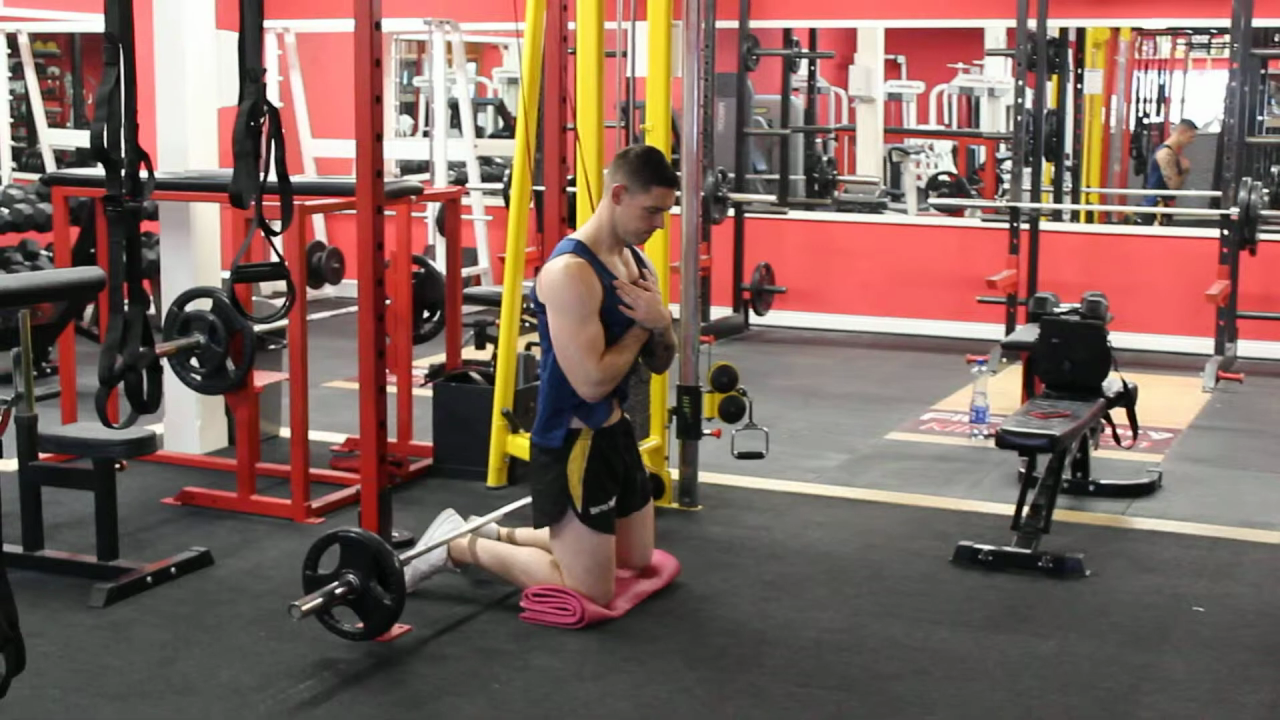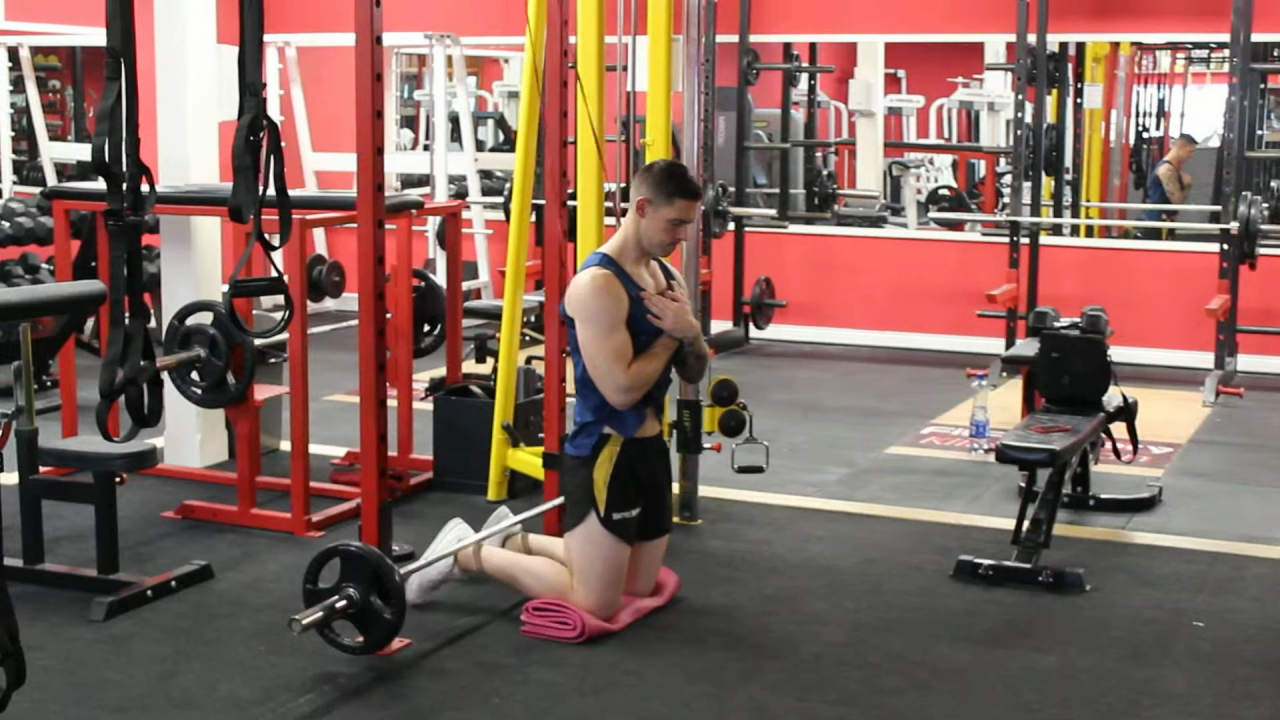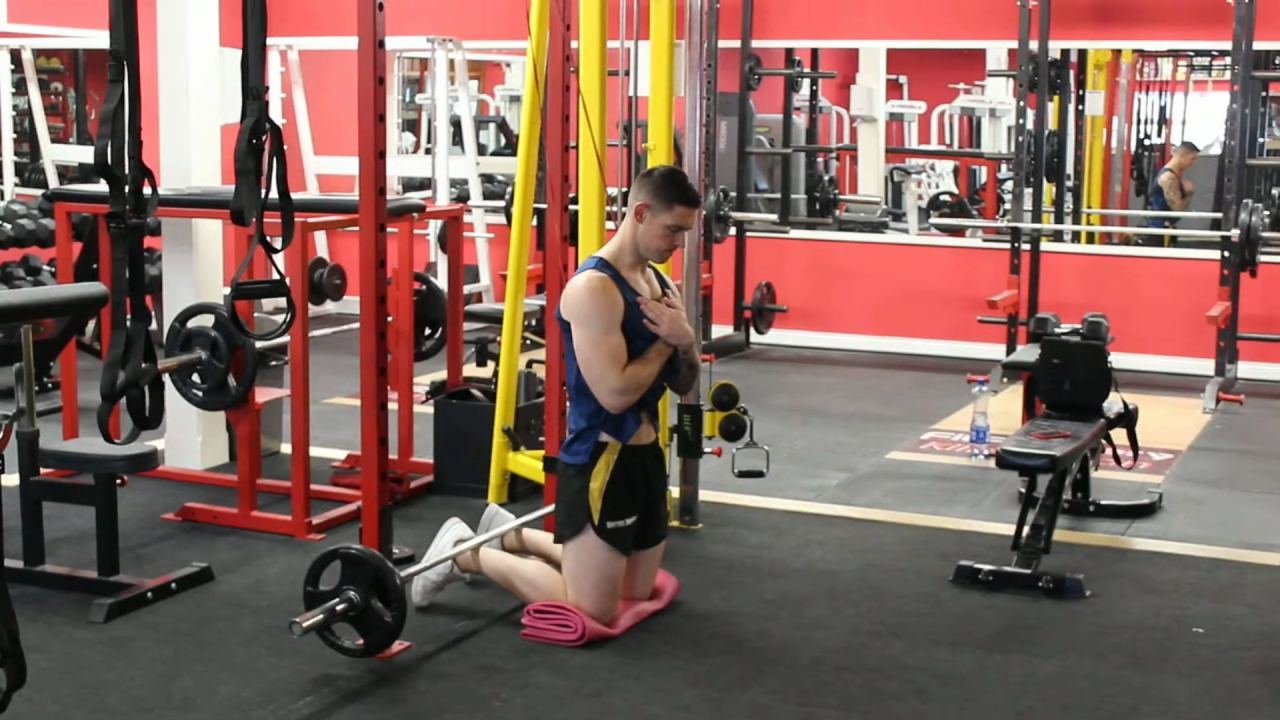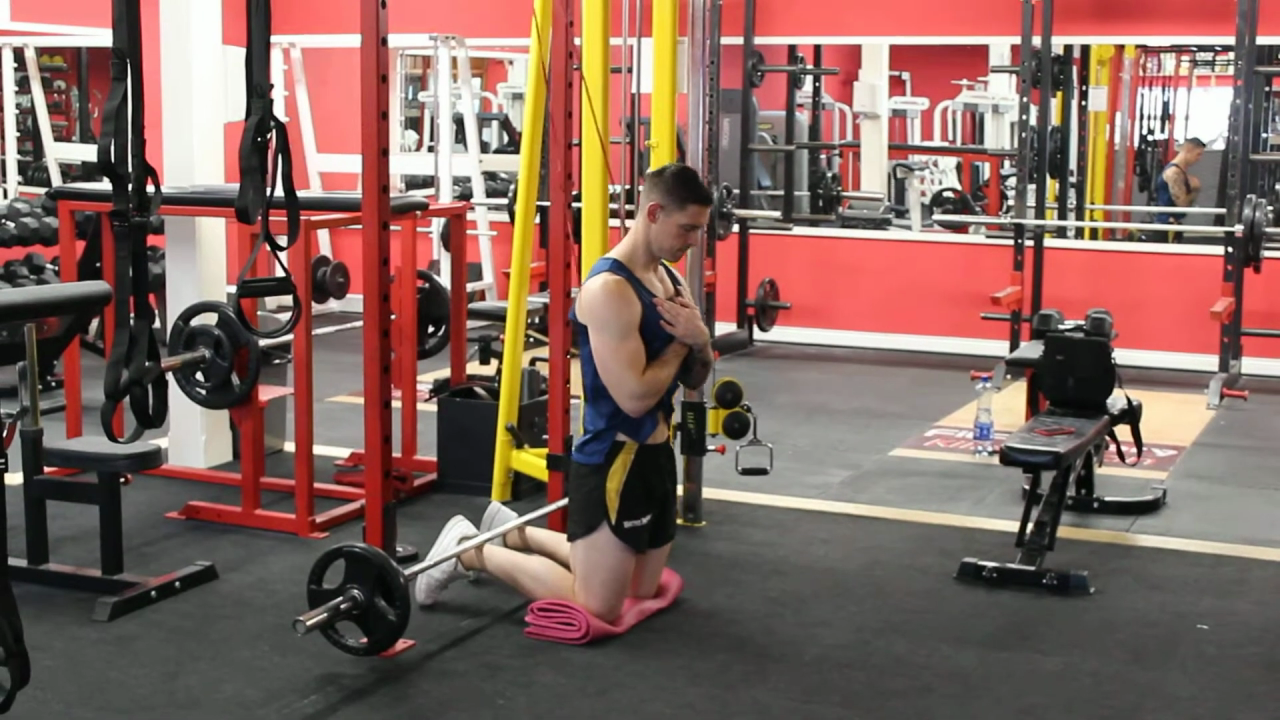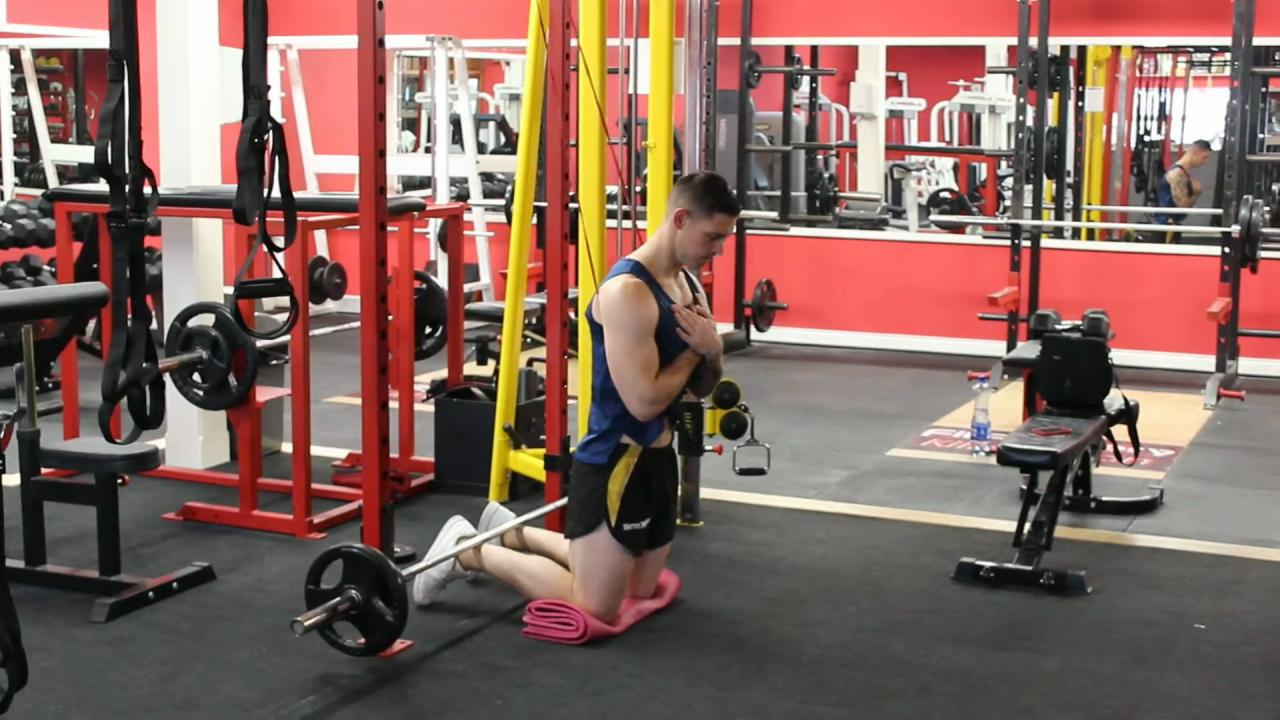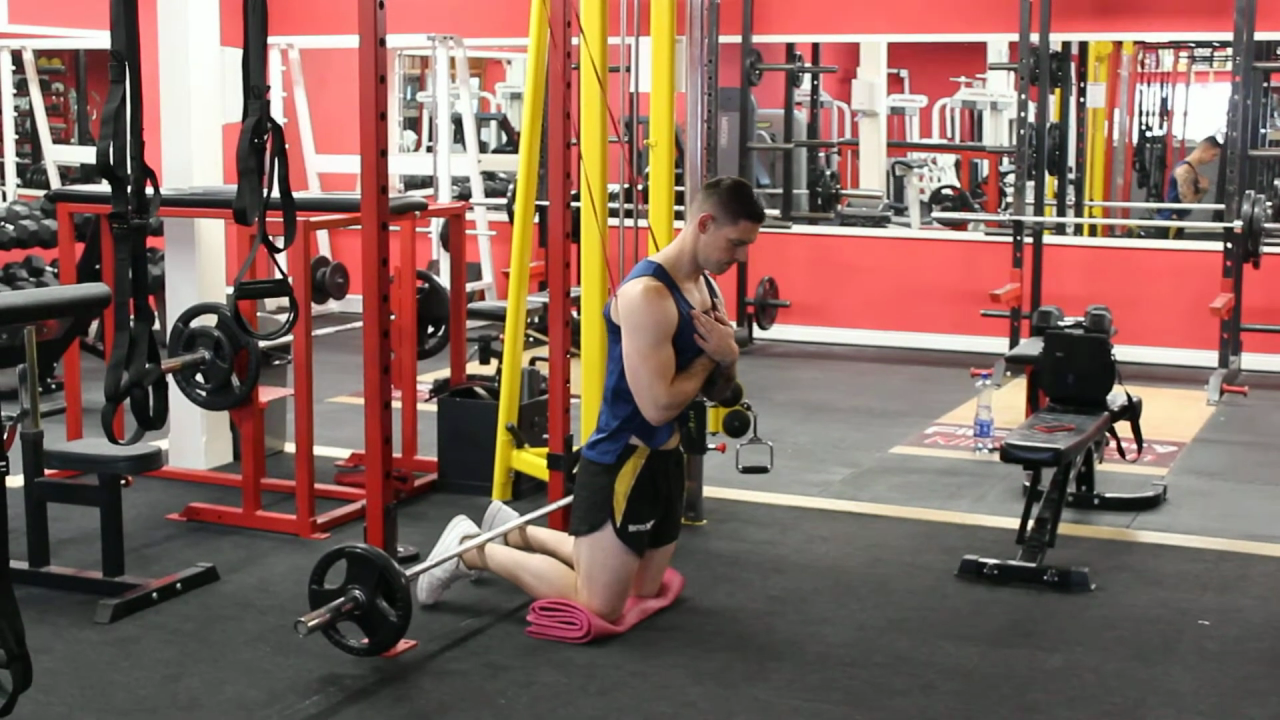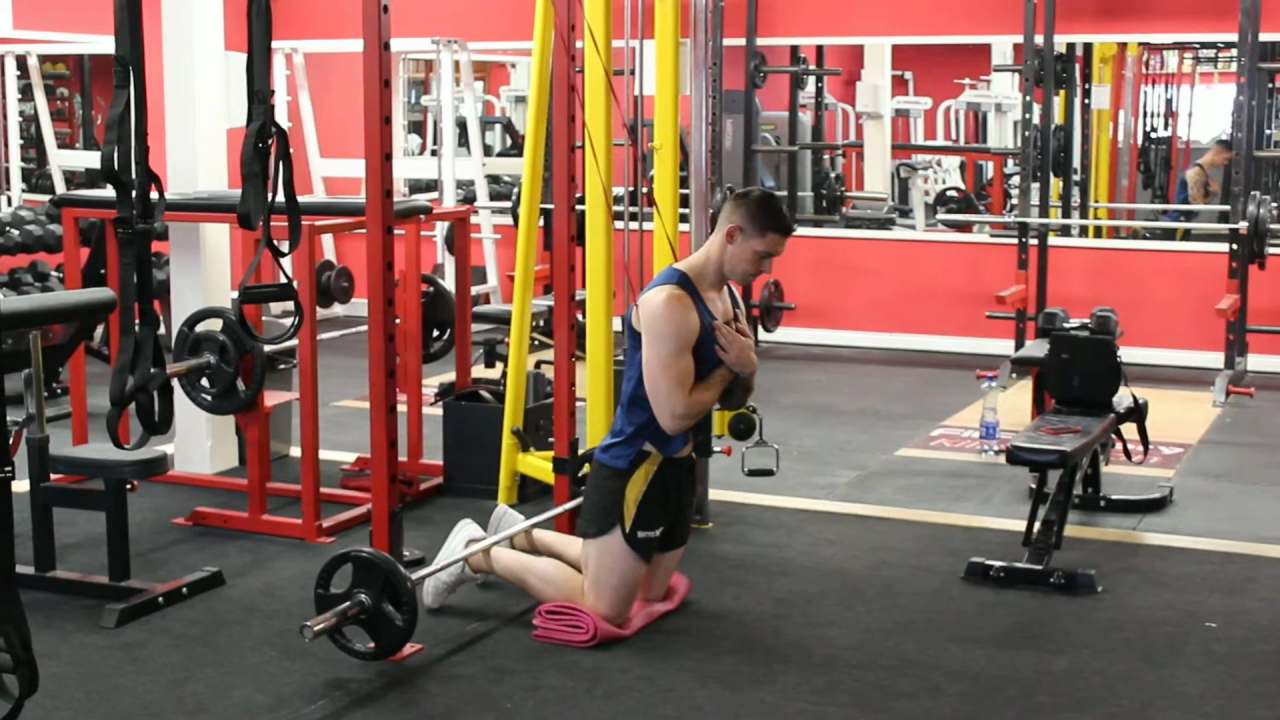
dt=0.5s
person 1, frame 1
left shoulder: (637, 263)
right shoulder: (570, 272)
left elbow: (659, 361)
right elbow: (591, 382)
left wrist: (661, 322)
right wrist: (643, 324)
left hip: (614, 430)
right hip: (573, 443)
left knee: (636, 560)
right knee: (591, 594)
left ankle: (499, 534)
right ankle: (460, 545)
person 1, frame 2
left shoulder: (667, 276)
right shoulder: (598, 284)
left elbow: (694, 372)
right elbow: (621, 389)
left wrist: (691, 332)
right wrist: (671, 334)
left hip: (649, 446)
right hip: (604, 453)
left knee: (638, 589)
right knee: (594, 607)
left ankle: (512, 538)
right ankle: (467, 552)
person 1, frame 3
left shoulder: (661, 284)
right shoulder: (593, 287)
left elbow: (684, 383)
right elbow: (615, 393)
left wrist: (685, 339)
right wrist: (665, 340)
left hip: (644, 453)
right hip: (601, 461)
left knee: (636, 592)
right knee: (592, 612)
left ankle: (510, 534)
right ankle: (465, 552)
person 1, frame 4
left shoulder: (670, 280)
right shoulder: (608, 290)
left elbow: (695, 378)
right elbow: (634, 397)
left wrist: (700, 338)
right wrist: (681, 340)
left hip: (655, 453)
right hip: (614, 461)
left knee: (641, 590)
right knee: (597, 609)
left ankle: (512, 532)
right ankle: (469, 550)
person 1, frame 5
left shoulder: (689, 285)
right shoulder: (627, 291)
left elbow: (701, 387)
right elbow: (643, 401)
left wrist: (713, 350)
right wrist: (694, 348)
left hip: (657, 457)
right hip: (616, 463)
left knee: (639, 590)
right knee: (595, 608)
left ankle: (509, 532)
right ankle: (468, 551)
person 1, frame 6
left shoulder: (706, 287)
right shoulder: (647, 294)
left elbow: (716, 389)
right elbow: (657, 406)
left wrist: (727, 356)
right wrist: (709, 357)
left hip: (664, 459)
right hip: (623, 464)
left knee: (643, 589)
right knee: (599, 607)
left ankle: (513, 531)
right ankle: (471, 550)
person 1, frame 7
left shoulder: (729, 297)
right shoulder: (670, 302)
left elbow: (733, 398)
right elbow: (675, 415)
left wrist: (747, 367)
right wrist: (728, 366)
left hip: (675, 465)
right hip: (634, 469)
left knee: (649, 592)
right knee: (604, 610)
left ankle: (519, 535)
right ankle: (476, 552)
